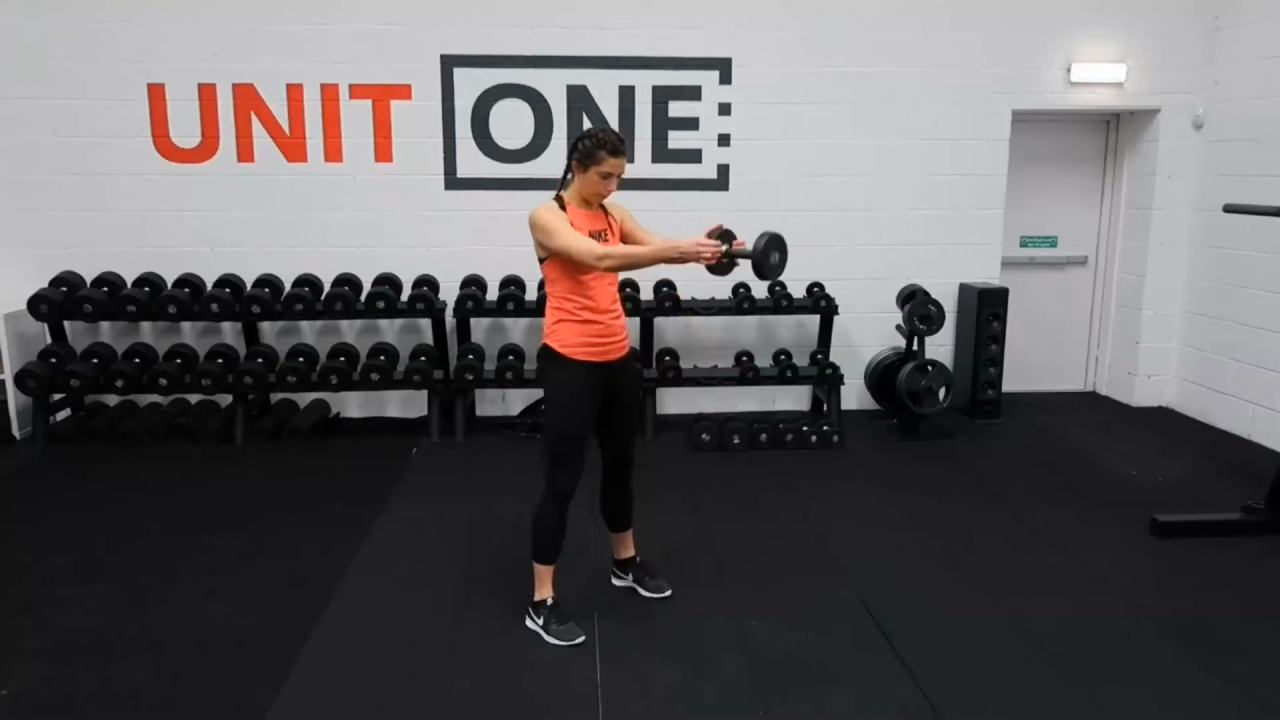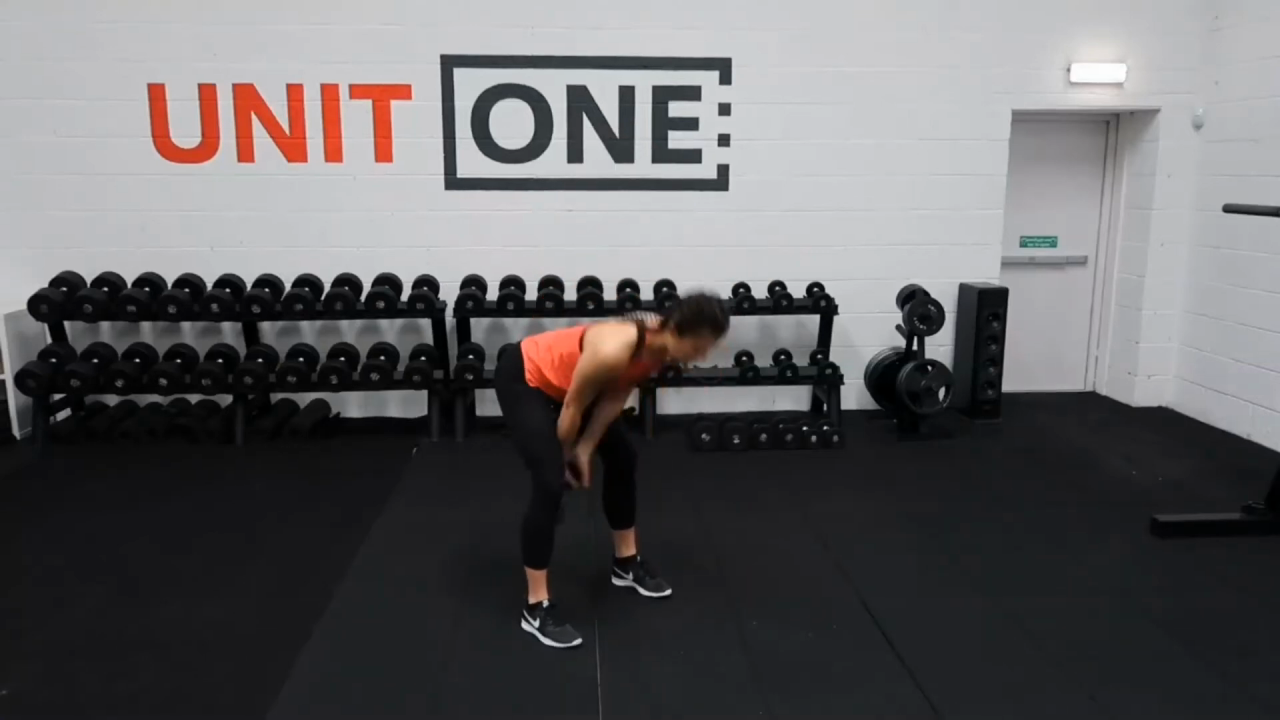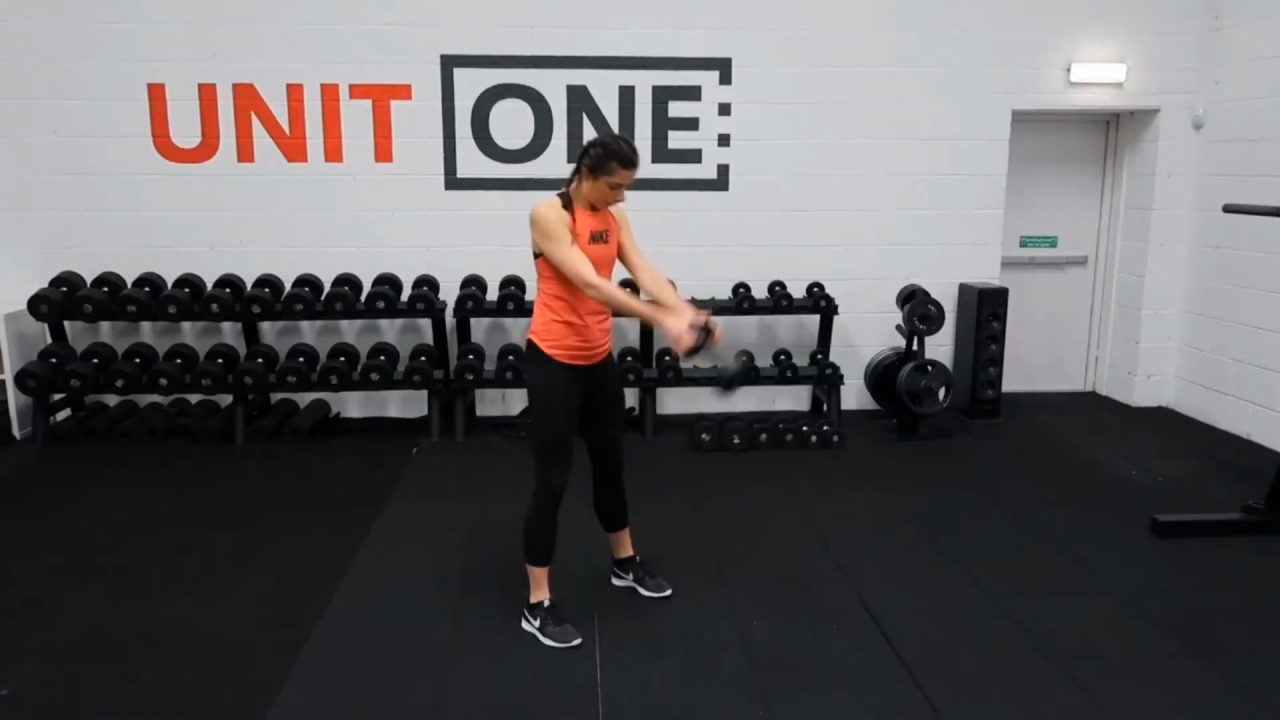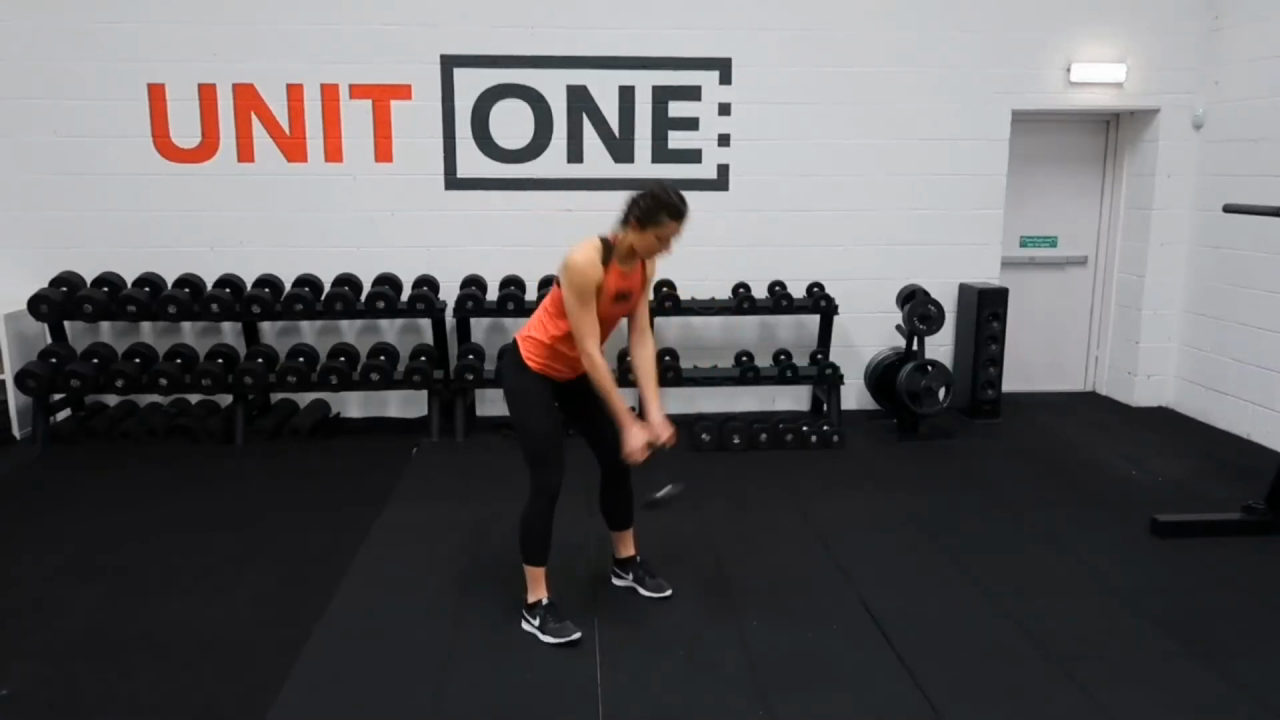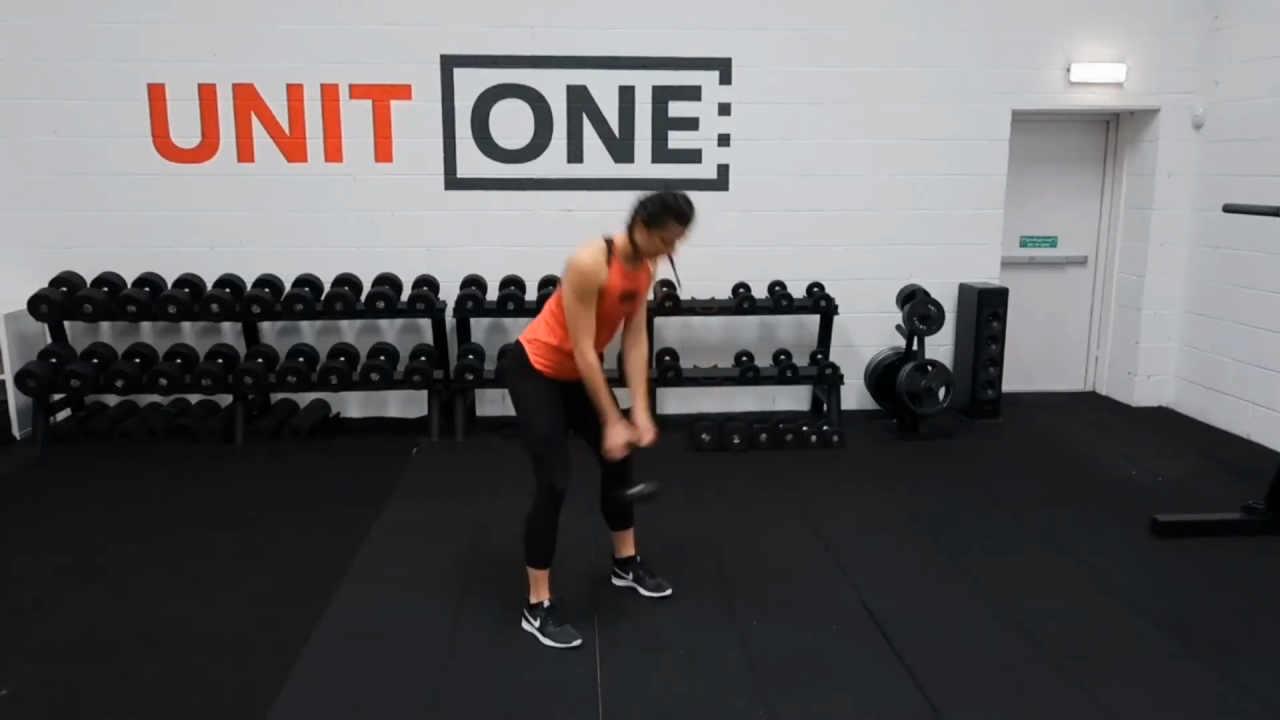
dt=0.7s
person 1, frame 1
left shoulder: (613, 213)
right shoulder: (546, 216)
left elbow: (654, 245)
right elbow: (600, 257)
left wrist: (700, 247)
right wrist: (678, 251)
left hip: (618, 359)
right hip: (571, 363)
left knee: (620, 465)
right knee: (563, 480)
left ankle: (625, 562)
right ankle: (541, 604)
person 1, frame 2
left shoulder: (664, 341)
right shoulder: (614, 351)
left elbow: (614, 400)
right elbow: (570, 409)
left wrist: (581, 453)
right wrist: (563, 455)
left hip: (563, 381)
right hip: (526, 377)
right knee: (550, 482)
left ankle: (627, 561)
right ankle: (537, 606)
person 1, frame 3
left shoulder: (613, 217)
right shoulder: (548, 215)
left elbow: (645, 273)
right elbow: (590, 283)
left wrist: (684, 312)
right wrist: (661, 321)
left hip: (599, 360)
right hip: (552, 363)
left knee: (610, 465)
right knee: (552, 480)
left ankle: (625, 562)
right ankle: (537, 605)
person 1, frame 4
left shoulder: (642, 264)
right shoulder: (585, 262)
left elbow: (642, 339)
right elbow: (589, 353)
left wrist: (654, 413)
right wrist: (627, 423)
left hip: (576, 371)
right hip: (532, 369)
left knee: (617, 461)
right knee: (548, 482)
left ankle: (625, 563)
right ankle: (534, 605)
person 1, frame 5
left shoulder: (645, 266)
right shoulder: (589, 262)
left elbow: (635, 342)
right elbow: (584, 351)
left wrist: (640, 414)
right wrist: (612, 422)
left hip: (580, 373)
right hip: (539, 368)
left knee: (620, 462)
right knee: (554, 483)
left ankle: (626, 562)
right ankle: (537, 606)
